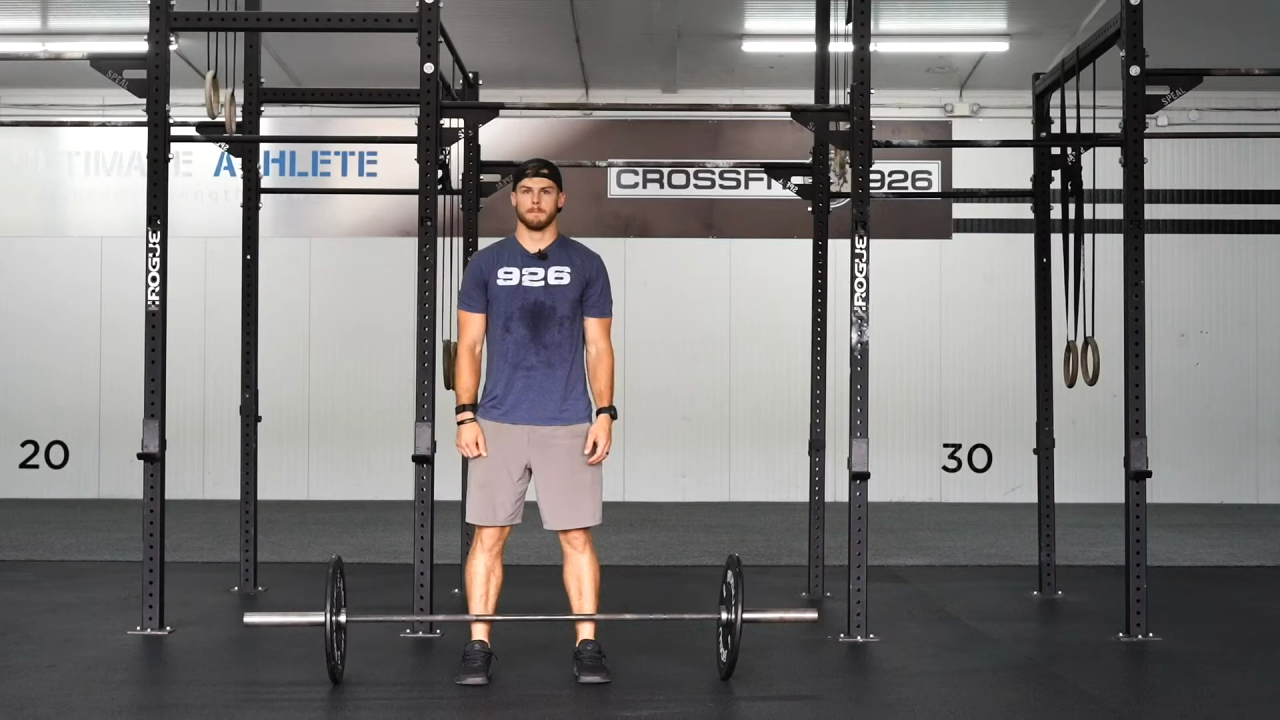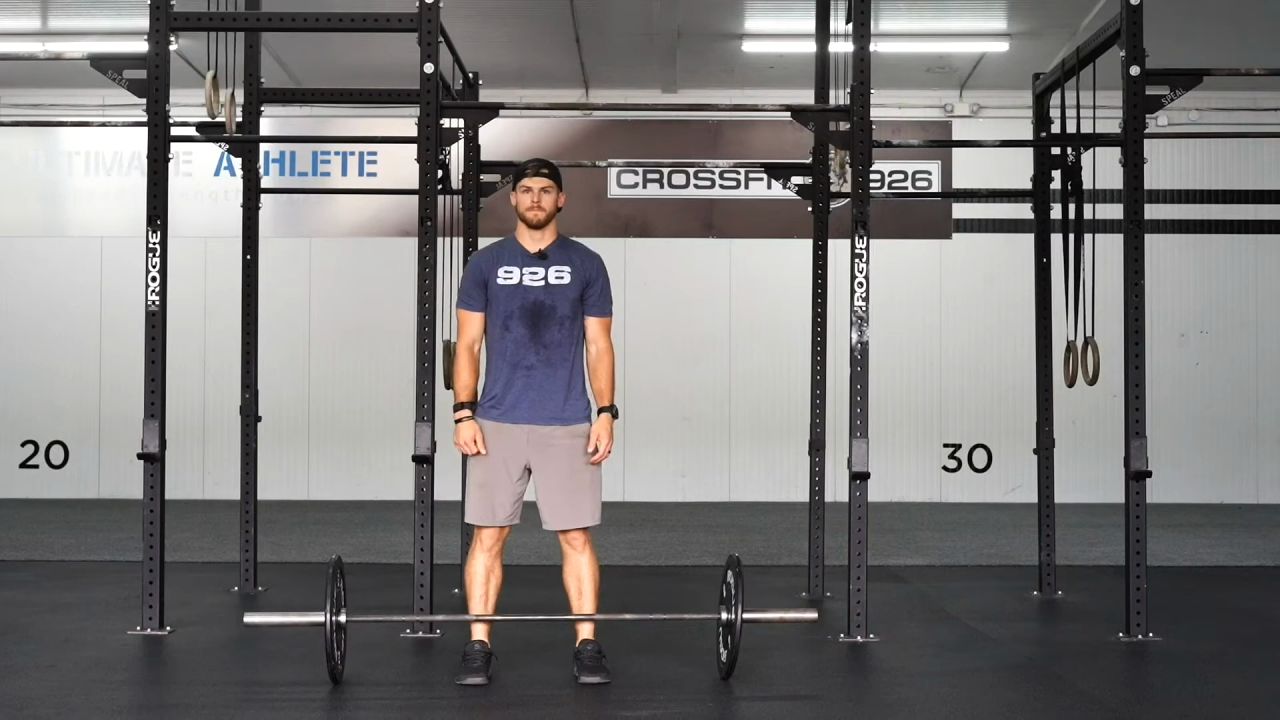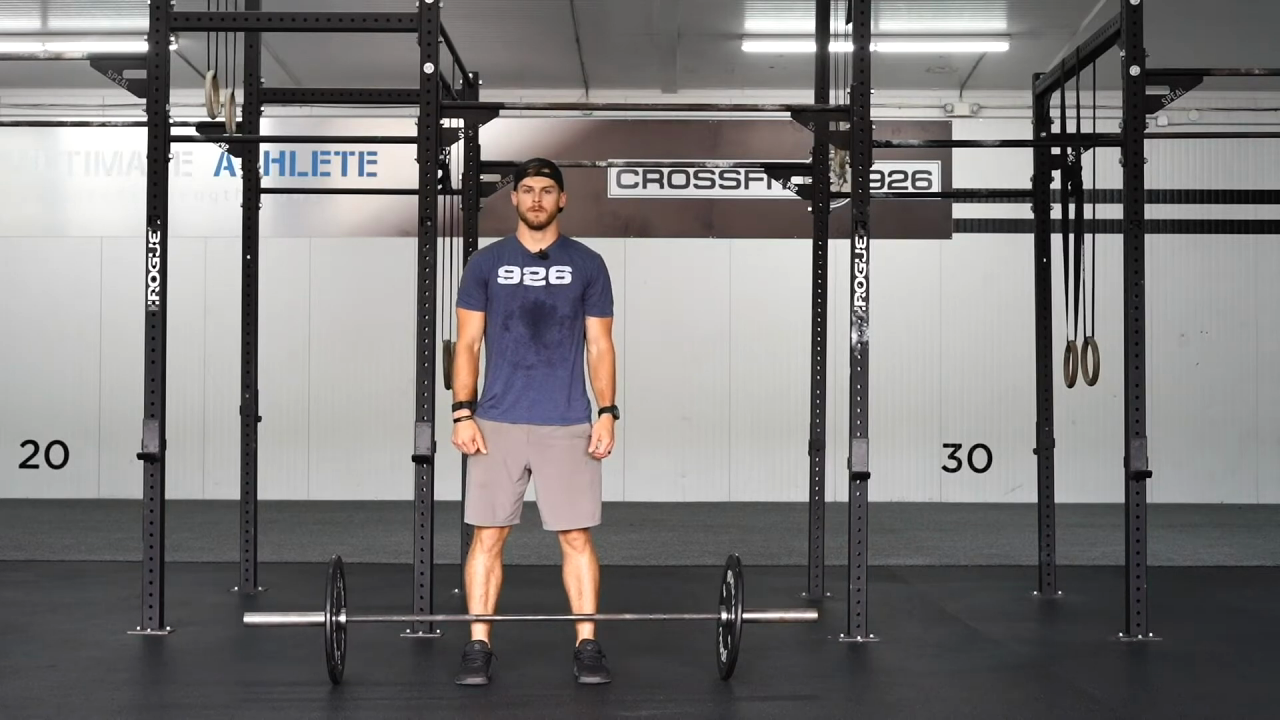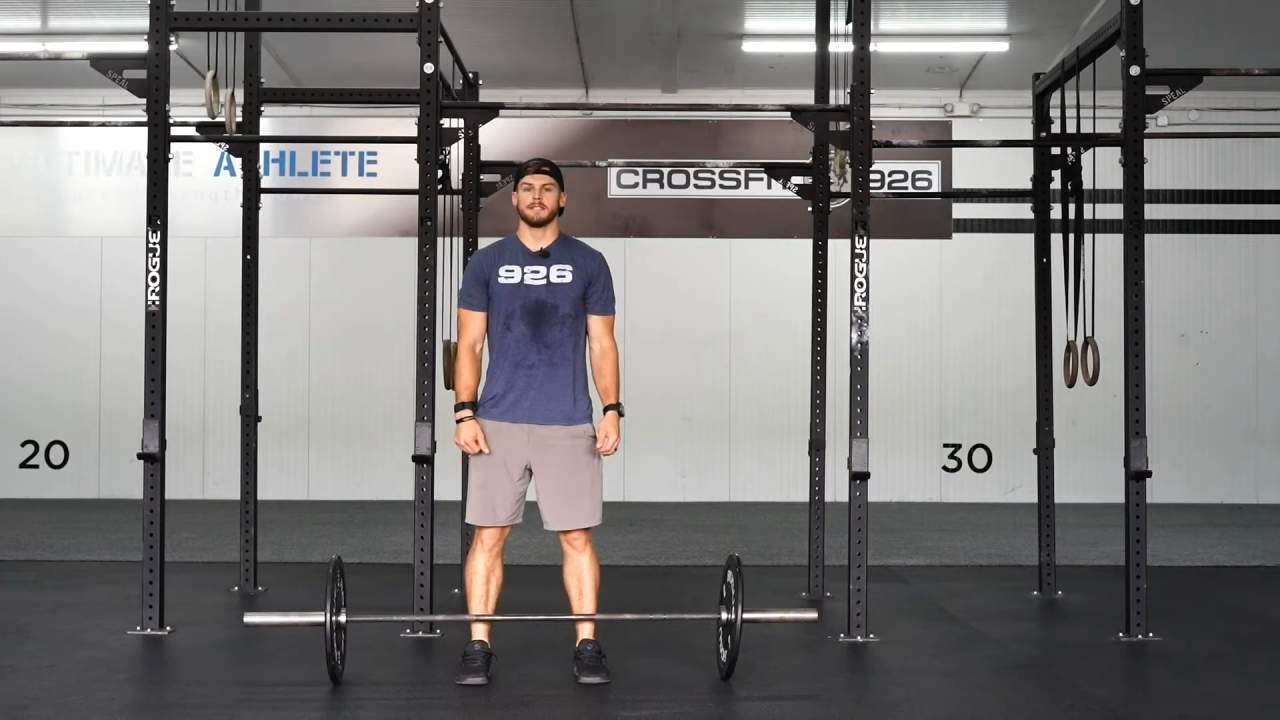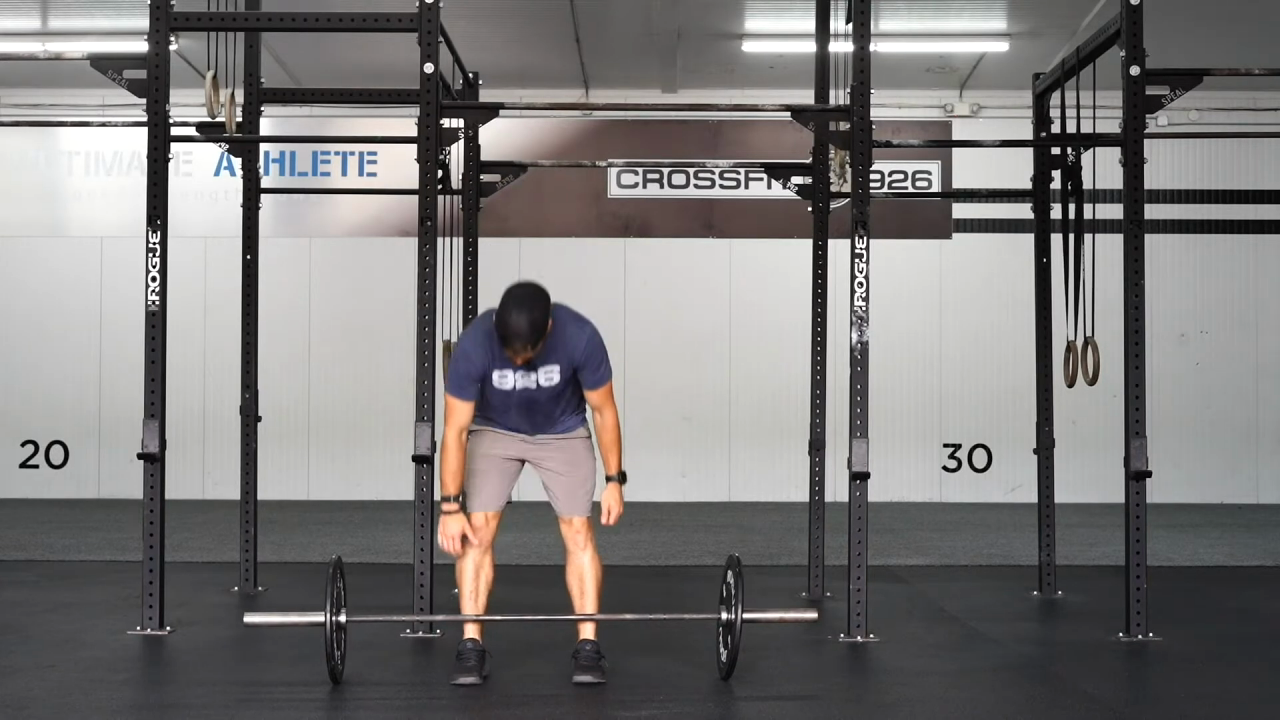
dt=1s
person 1, frame 1
left shoulder: (586, 264)
right shoulder: (486, 263)
left elbow: (599, 346)
right elbow: (469, 346)
left wrist: (604, 414)
right wrist: (466, 415)
left hip: (568, 425)
right hip: (499, 423)
left knee: (577, 536)
right knee: (488, 535)
left ankle: (587, 646)
right ankle: (478, 646)
person 1, frame 2
left shoulder: (586, 264)
right shoulder: (485, 263)
left elbow: (599, 346)
right elbow: (468, 345)
left wrist: (606, 413)
right wrist: (464, 413)
left hip: (567, 425)
right hip: (498, 422)
left knee: (576, 536)
right knee: (488, 535)
left ankle: (587, 646)
right ankle: (478, 646)
person 1, frame 3
left shoulder: (587, 264)
right shoulder: (486, 262)
left elbow: (600, 346)
right elbow: (467, 344)
left wrist: (607, 414)
right wrist: (463, 413)
left hip: (568, 425)
right hip: (497, 422)
left knee: (576, 536)
right knee: (487, 536)
left ankle: (587, 646)
right ankle: (478, 646)
person 1, frame 4
left shoulder: (588, 263)
right shoulder: (486, 262)
left elbow: (602, 344)
right elbow: (469, 345)
left wrist: (612, 411)
right wrist: (465, 413)
left hip: (569, 425)
right hip: (498, 422)
left knee: (577, 536)
right knee: (488, 535)
left ankle: (587, 646)
right ankle: (478, 646)
person 1, frame 5
left shoulder: (581, 337)
right shoulder: (473, 344)
left elbow: (603, 409)
right elbow: (455, 429)
left wrist: (614, 480)
right wrist: (450, 506)
left hip: (563, 435)
right hip: (493, 432)
left knee: (578, 531)
right knee: (477, 534)
left ankle: (588, 646)
right ankle: (472, 645)
